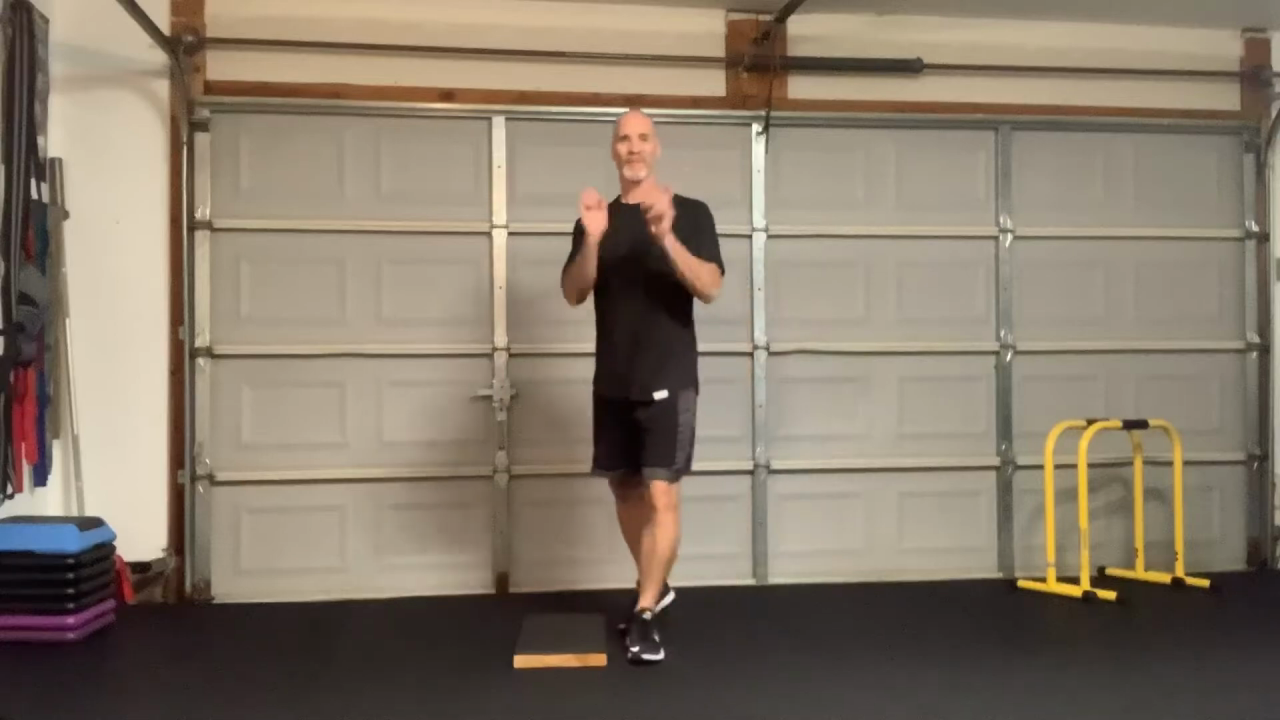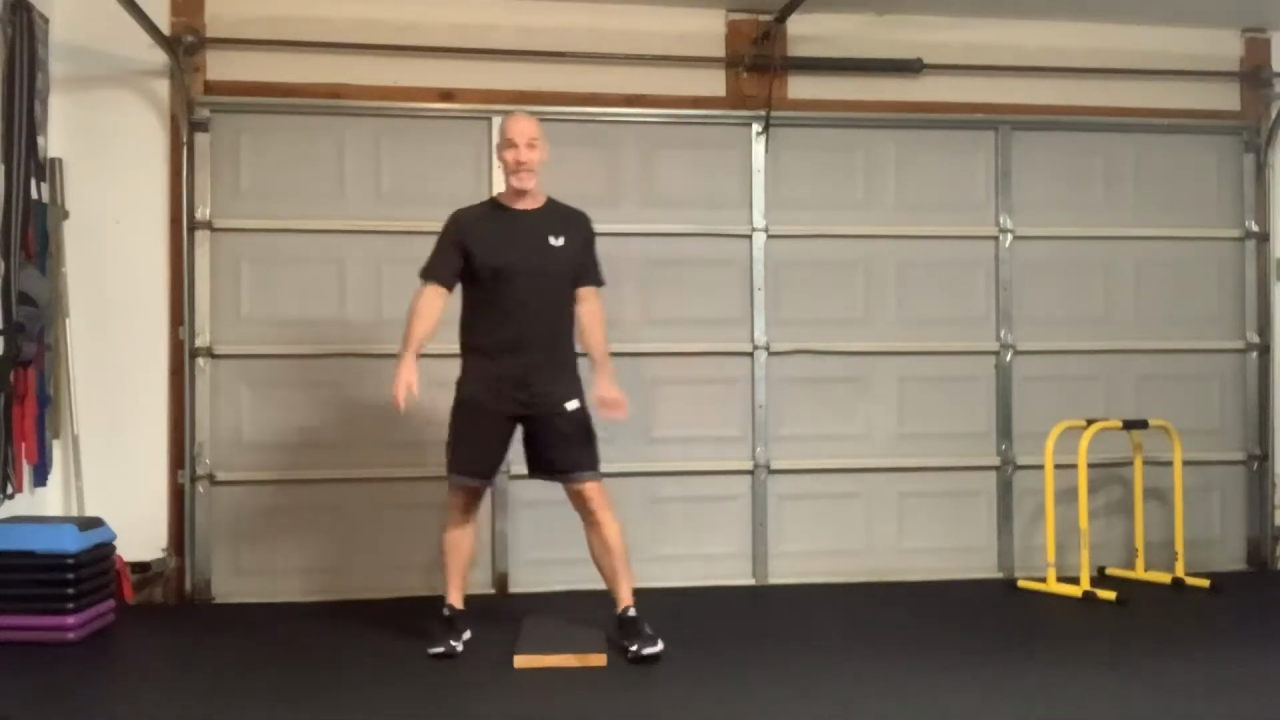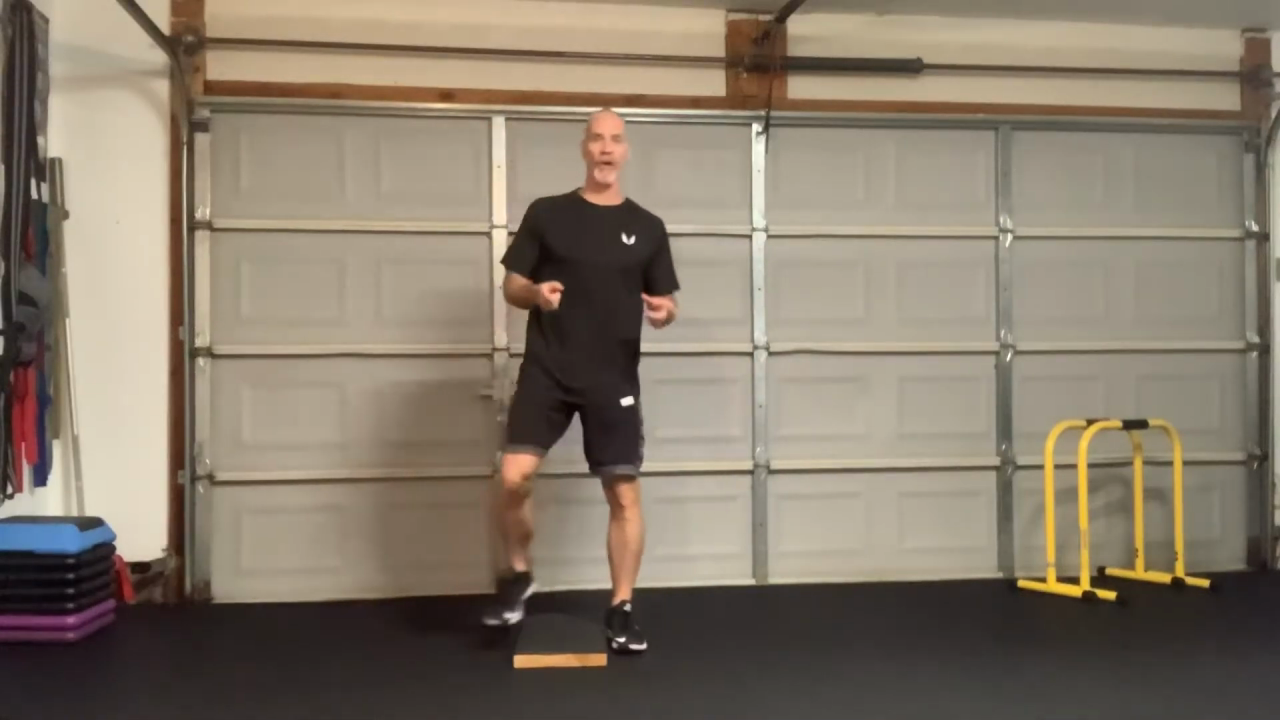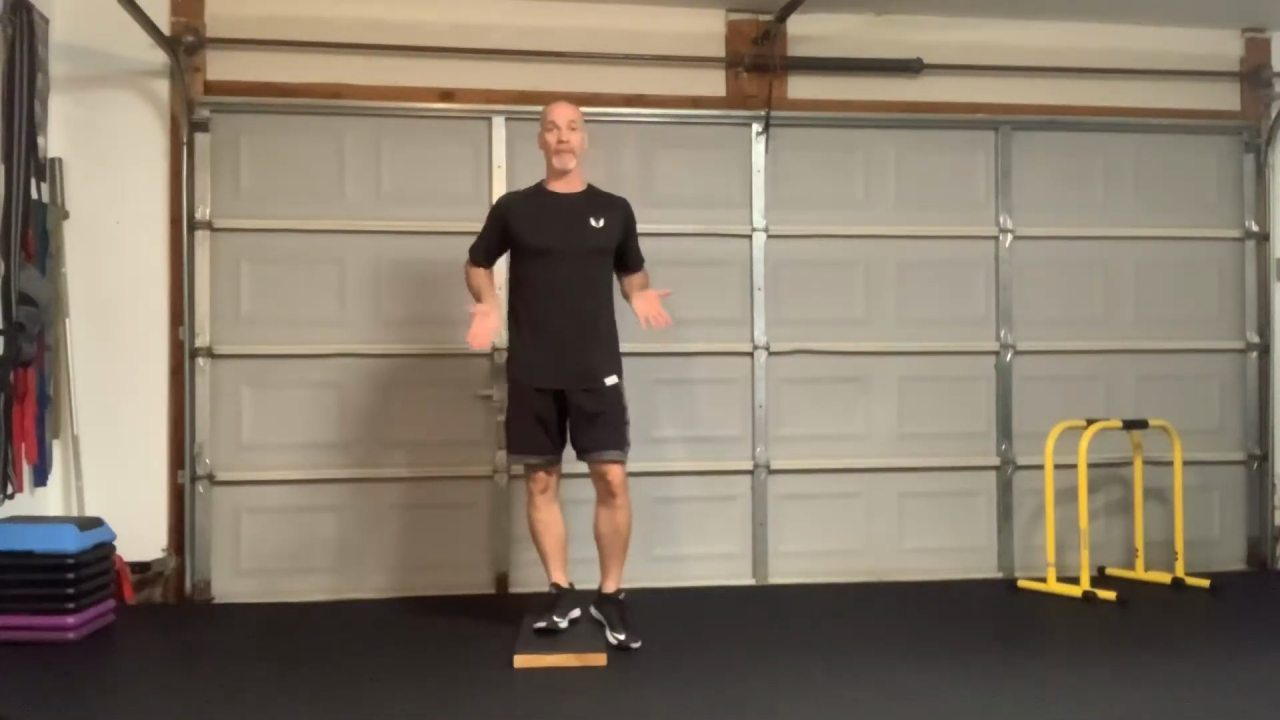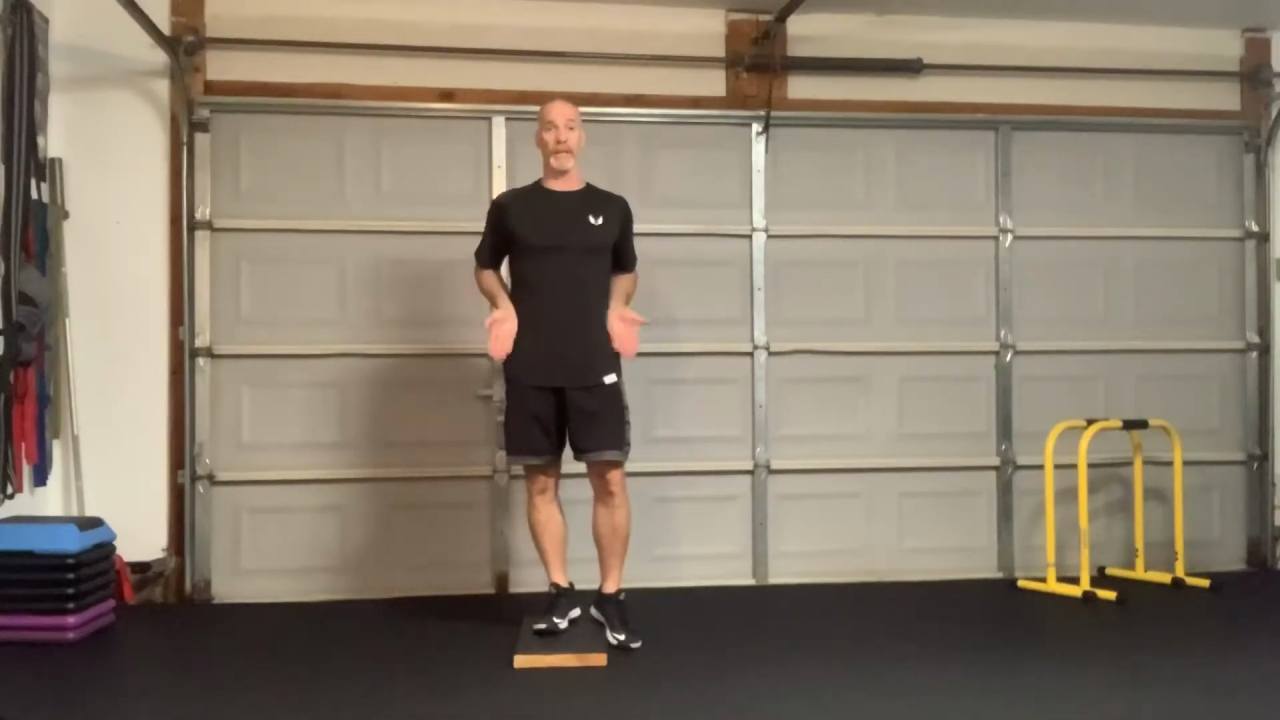
dt=1s
person 1, frame 1
left shoulder: (691, 213)
right shoulder: (600, 218)
left elbow: (708, 288)
right elbow: (573, 293)
left wrist: (665, 233)
right wrist: (588, 239)
left hip: (668, 379)
right hip: (612, 380)
left knee: (661, 494)
right knee: (625, 488)
left ankle: (644, 615)
right ankle: (655, 588)
person 1, frame 2
left shoulder: (573, 224)
right shoulder: (467, 224)
left elbow: (589, 302)
right elbow: (433, 292)
left wrist: (604, 373)
right wrist: (408, 357)
left hip: (555, 388)
right hip: (483, 390)
left knee: (592, 498)
right knee: (463, 499)
left ankle: (628, 618)
right ankle: (454, 614)
person 1, frame 3
left shoulder: (648, 228)
right shoulder: (545, 213)
left elbow: (662, 302)
right elbow: (511, 286)
left wrist: (664, 312)
right wrist: (535, 295)
left hip: (614, 380)
right hip: (545, 374)
left knee: (623, 494)
right knee: (515, 478)
left ankle: (621, 609)
right ankle: (516, 575)
person 1, frame 4
left shoulder: (614, 210)
right shoulder: (513, 208)
left elbow: (632, 270)
right elbow: (477, 264)
left wrist: (642, 295)
right wrist: (487, 305)
left hip: (596, 369)
right hip: (532, 371)
left knee: (612, 480)
right knee: (541, 481)
left ankle: (609, 596)
right ankle: (561, 592)
person 1, frame 5
left shoulder: (612, 208)
right shoulder: (511, 206)
right elbow: (485, 266)
left wrist: (617, 309)
right wrist: (503, 308)
left hip: (596, 367)
right hip: (530, 369)
left knee: (610, 480)
right knee: (541, 482)
left ankle: (610, 596)
right ankle: (561, 592)
